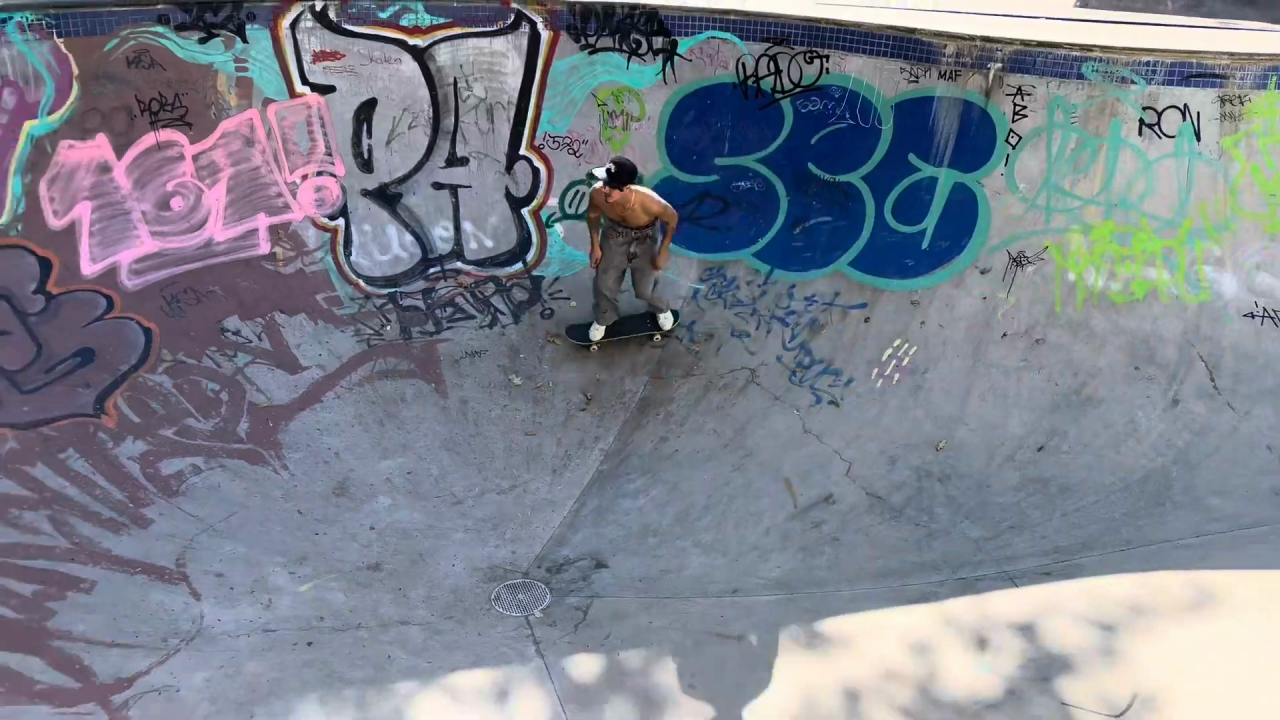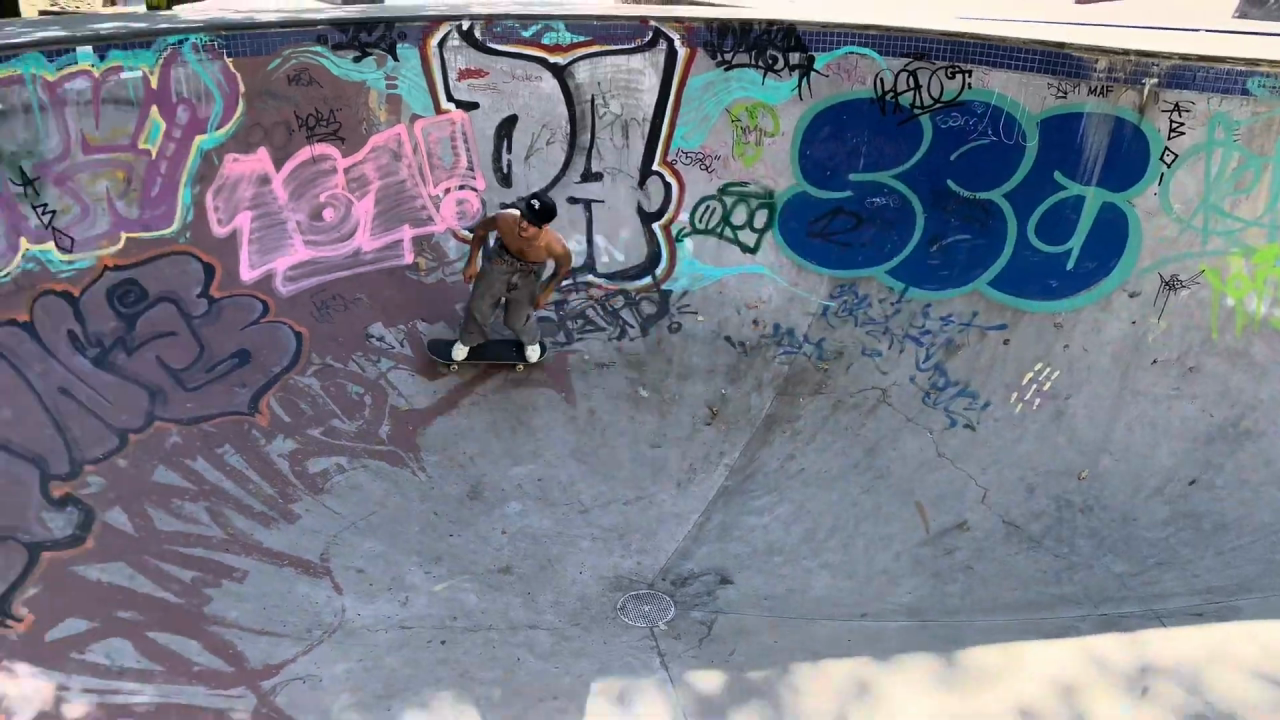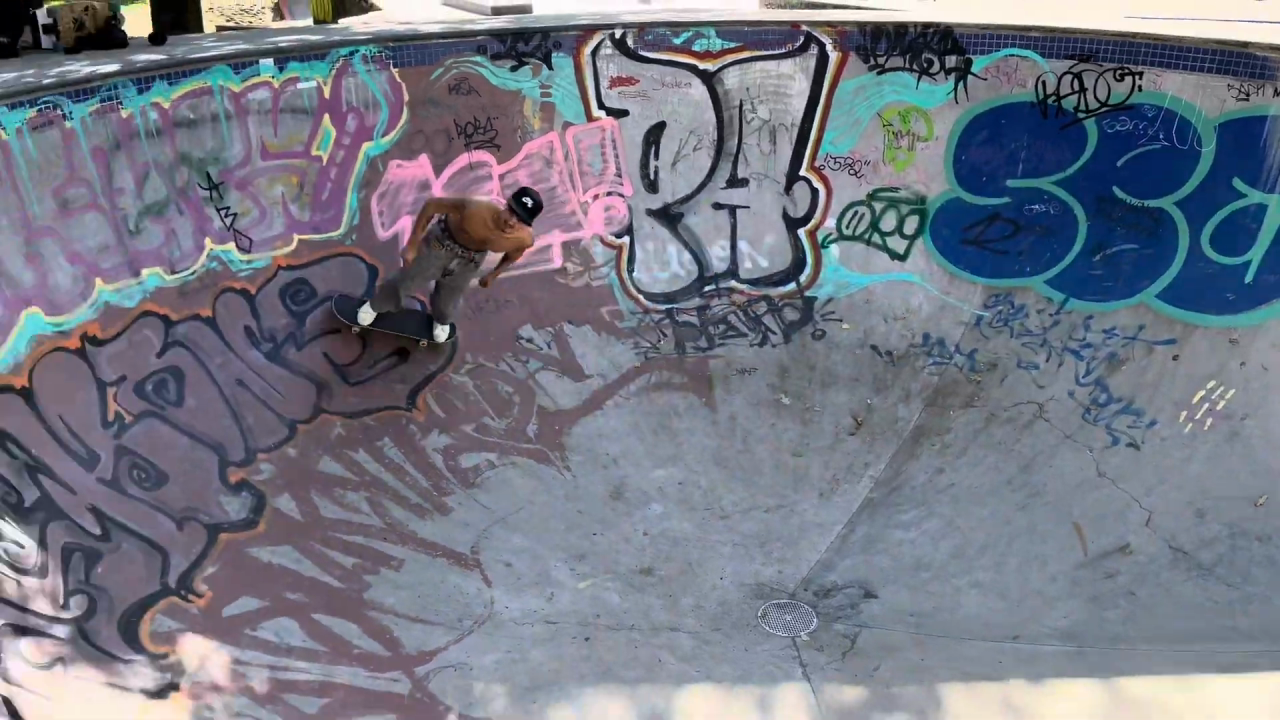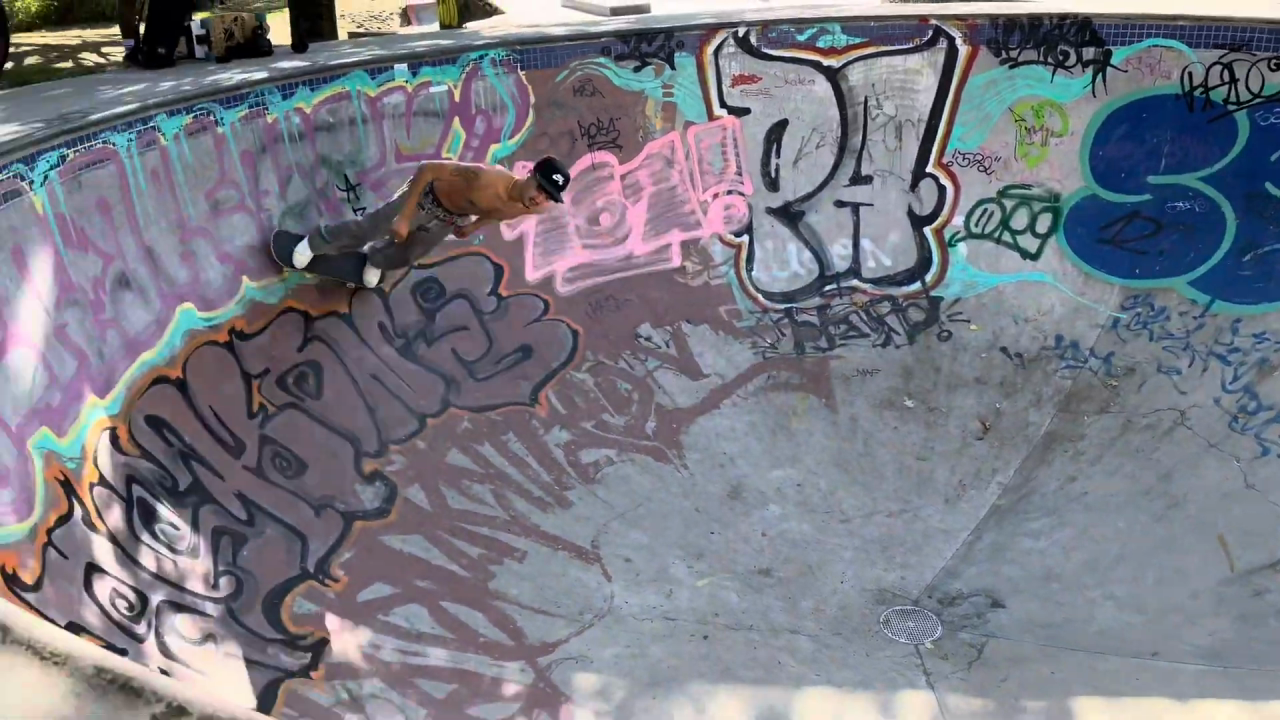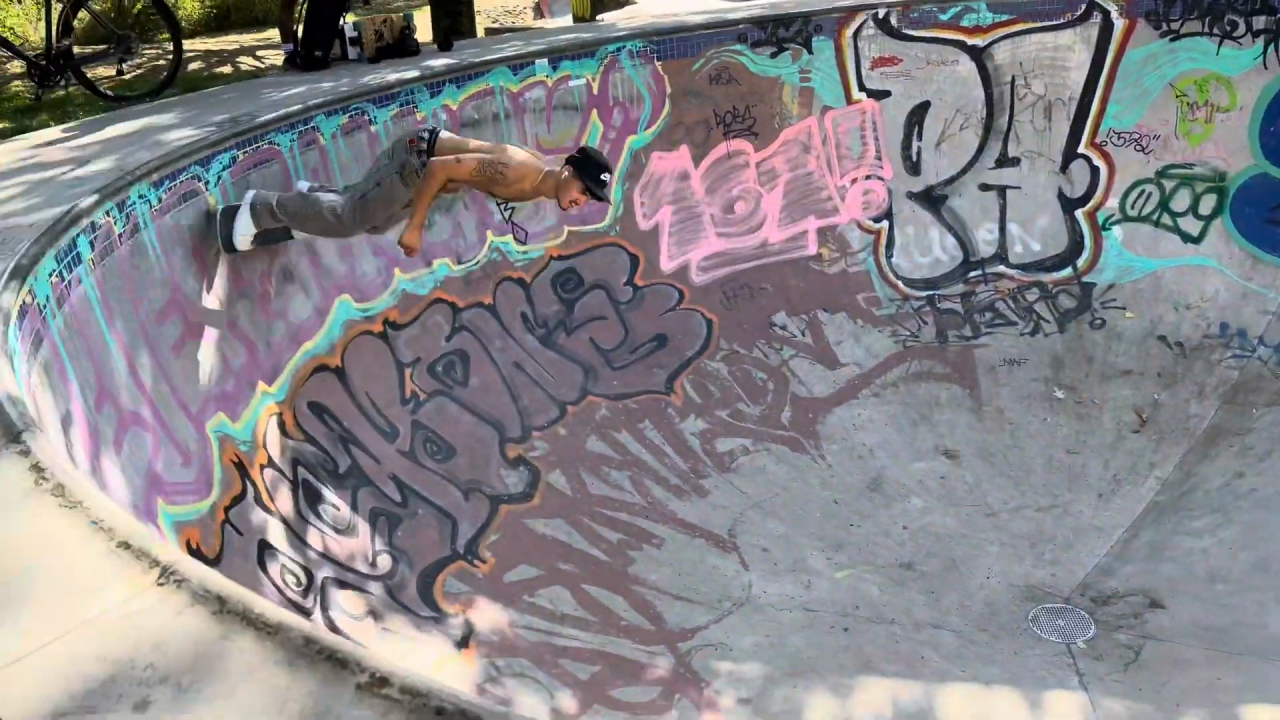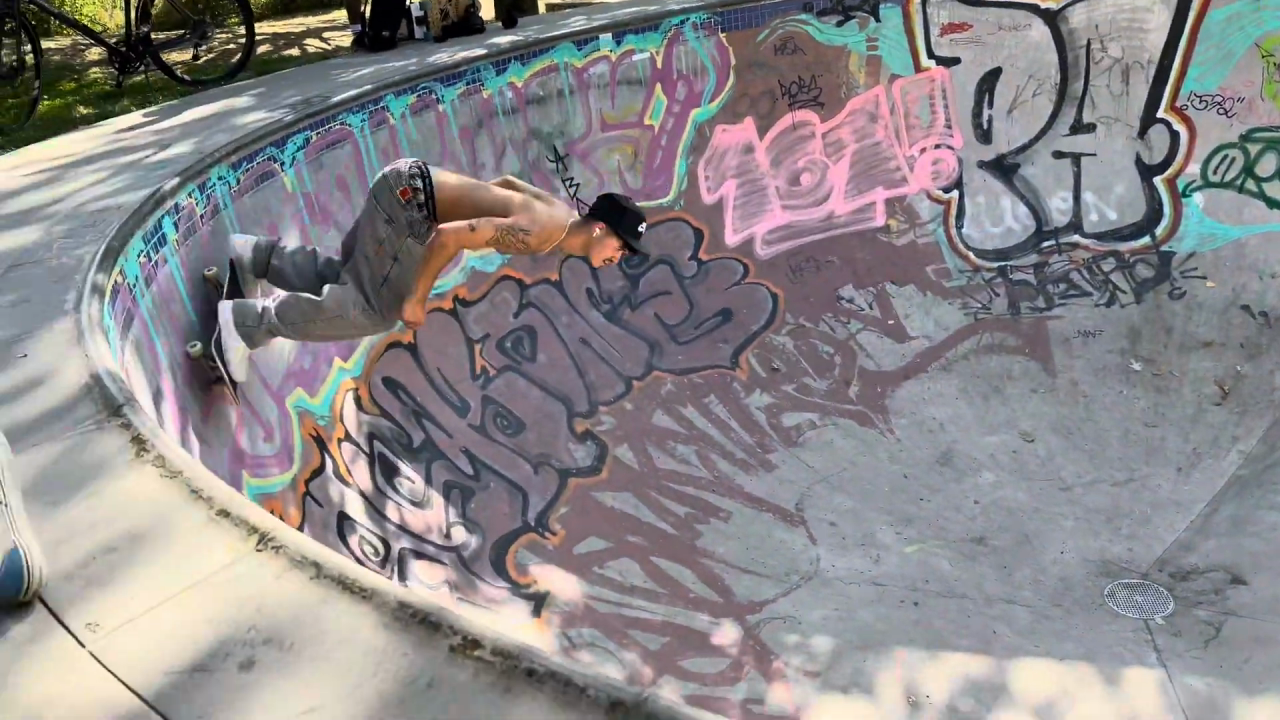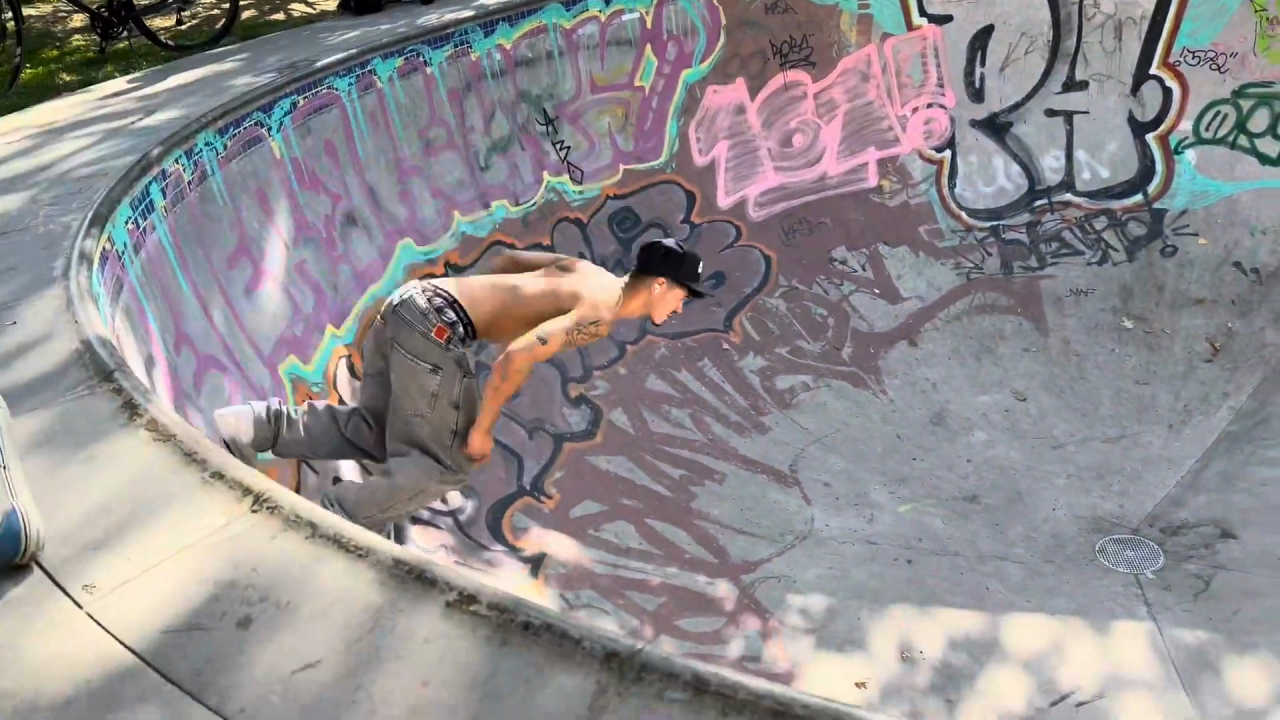
dt=0.2s
person 1, frame 1
left shoulder: (648, 203)
right shoulder: (597, 193)
left elbow: (671, 217)
left wrist: (663, 253)
right wrist: (595, 245)
left hip: (644, 234)
right hip: (615, 230)
left knee: (643, 288)
right knee: (604, 282)
left ankle: (661, 308)
right ankle: (603, 318)
person 1, frame 2
left shoulder: (555, 245)
right shoulder: (505, 219)
left elbow: (564, 265)
right elbow: (482, 227)
left wrist: (546, 293)
right wrist: (472, 262)
left hip: (530, 269)
right hip: (502, 256)
left knee: (515, 320)
right knee: (479, 304)
left ankle: (529, 339)
right ankle: (468, 340)
person 1, frame 3
left shoulder: (525, 240)
right shoulder: (476, 208)
right elbow: (432, 204)
left wrist: (494, 275)
right wrist: (412, 244)
left hip: (472, 256)
right hip: (445, 238)
left knee: (445, 302)
right knee: (405, 281)
left ankle: (441, 319)
right ankle: (377, 305)
person 1, frame 4
left shoulder: (528, 207)
right shoulder: (488, 178)
right elbow: (428, 167)
left wrist: (475, 225)
right wrist: (404, 216)
left hip: (450, 215)
right hip: (430, 194)
left knee: (410, 252)
right knee: (368, 227)
left ankle: (375, 260)
right ankle: (314, 242)
person 1, frame 5
left shoulder: (544, 175)
right shoulder: (514, 173)
right elbow: (439, 168)
right wrist: (414, 227)
left hip: (432, 155)
right hip: (418, 154)
left knee: (371, 217)
right knee: (348, 216)
left ankle: (309, 196)
right ankle: (258, 208)
person 1, frame 6
left shoulder: (558, 211)
right shoulder: (539, 234)
left elbow: (506, 183)
right elbow: (446, 235)
right wrist: (416, 301)
left hip: (402, 180)
right hip: (404, 195)
left knee: (346, 280)
right knee: (374, 312)
left ankle: (255, 256)
right ankle: (243, 322)
person 1, frame 7
left shoulder: (592, 271)
right shoulder: (602, 314)
left elbow: (512, 256)
right elbow: (522, 354)
right wrist: (483, 428)
left hip: (415, 301)
right hip: (434, 329)
left knee: (377, 434)
right knee: (442, 467)
left ankle: (260, 426)
right ankle: (329, 518)
